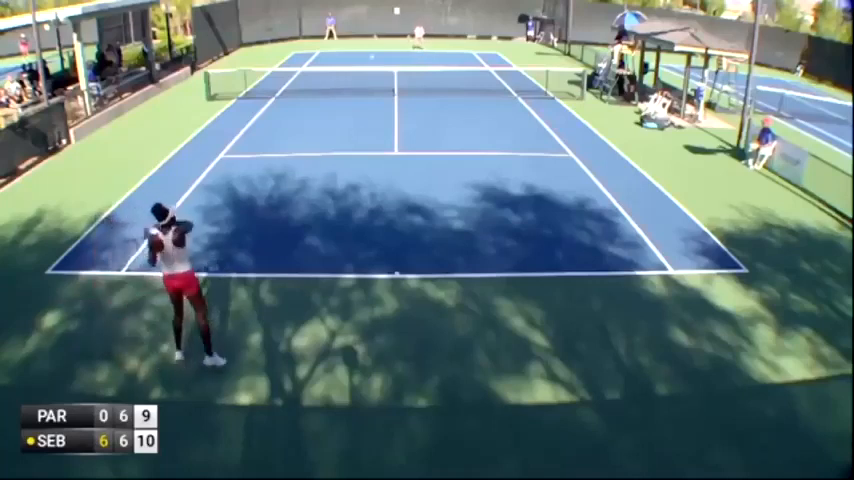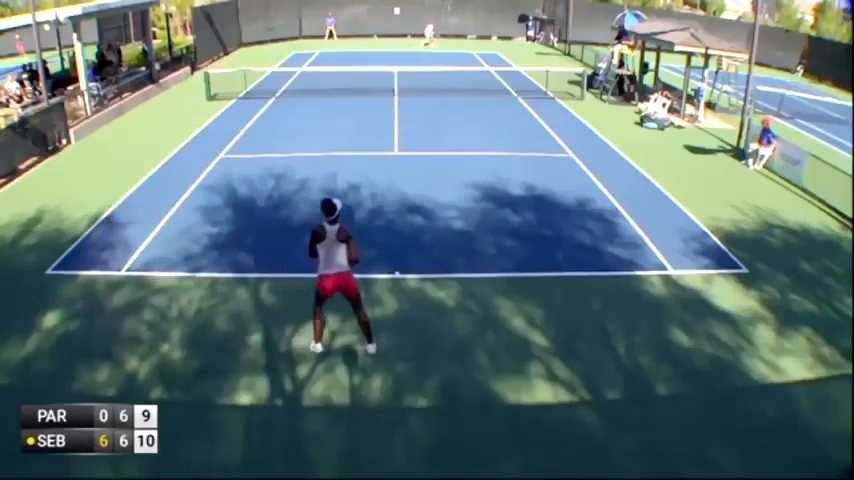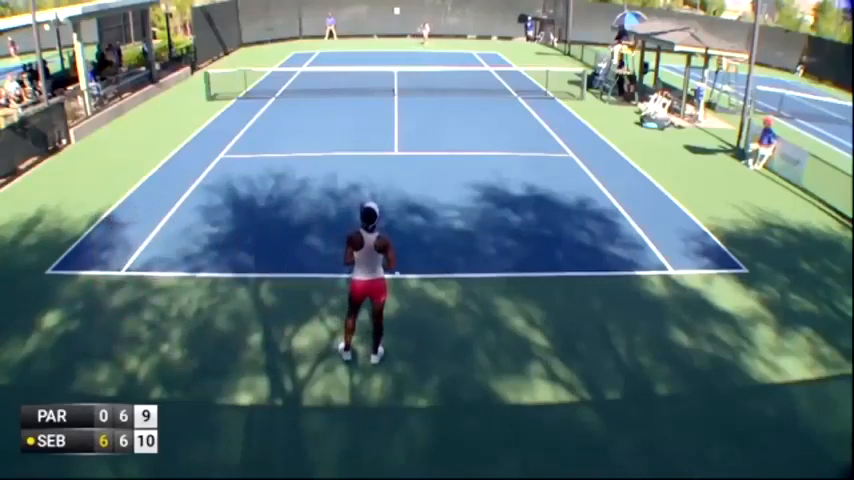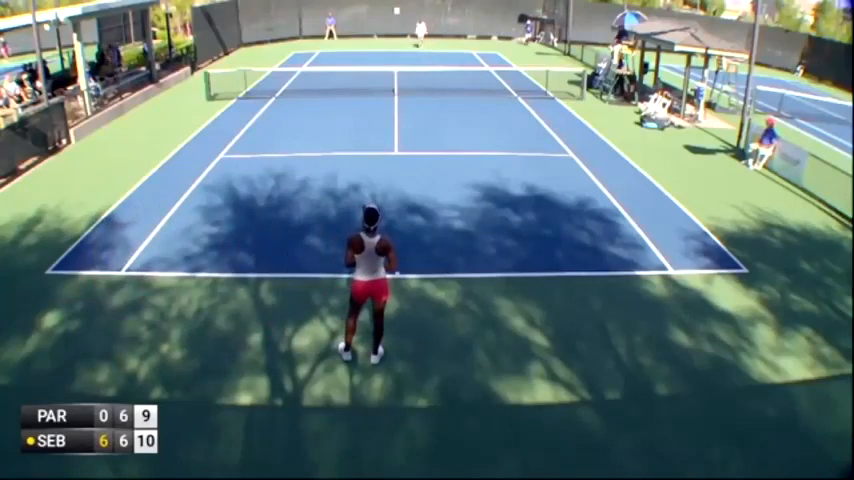
dt=1s
person 1, frame 1
left shoulder: (154, 238)
right shoulder: (179, 232)
left elbow: (152, 263)
right elbow: (189, 225)
right wrist: (175, 222)
left hip: (169, 279)
right hip: (186, 278)
left knee: (178, 313)
right knee: (201, 314)
left ankle: (178, 351)
right ankle: (210, 356)
person 1, frame 2
left shoulder: (316, 231)
right shoulder: (345, 233)
left elbow: (312, 254)
right elbow: (355, 259)
left hip: (325, 278)
right hip: (344, 276)
left knee: (318, 307)
right knee: (358, 309)
left ankle: (317, 343)
right ankle: (370, 343)
person 1, frame 3
left shoulder: (353, 238)
right shoulder: (383, 241)
left elbow: (348, 261)
right elbow: (392, 265)
left hip: (358, 283)
right hip: (377, 283)
left knee: (351, 315)
right knee: (377, 318)
left ankle: (346, 349)
right ankle: (375, 353)
person 1, frame 4
left shoulder: (354, 240)
right shoulder: (384, 242)
left elbow: (348, 263)
right elbow: (393, 267)
right wrist: (380, 264)
left hip: (359, 283)
right hip: (379, 283)
left knee: (352, 315)
right knee: (378, 318)
left ankle: (346, 350)
right ankle: (375, 353)
